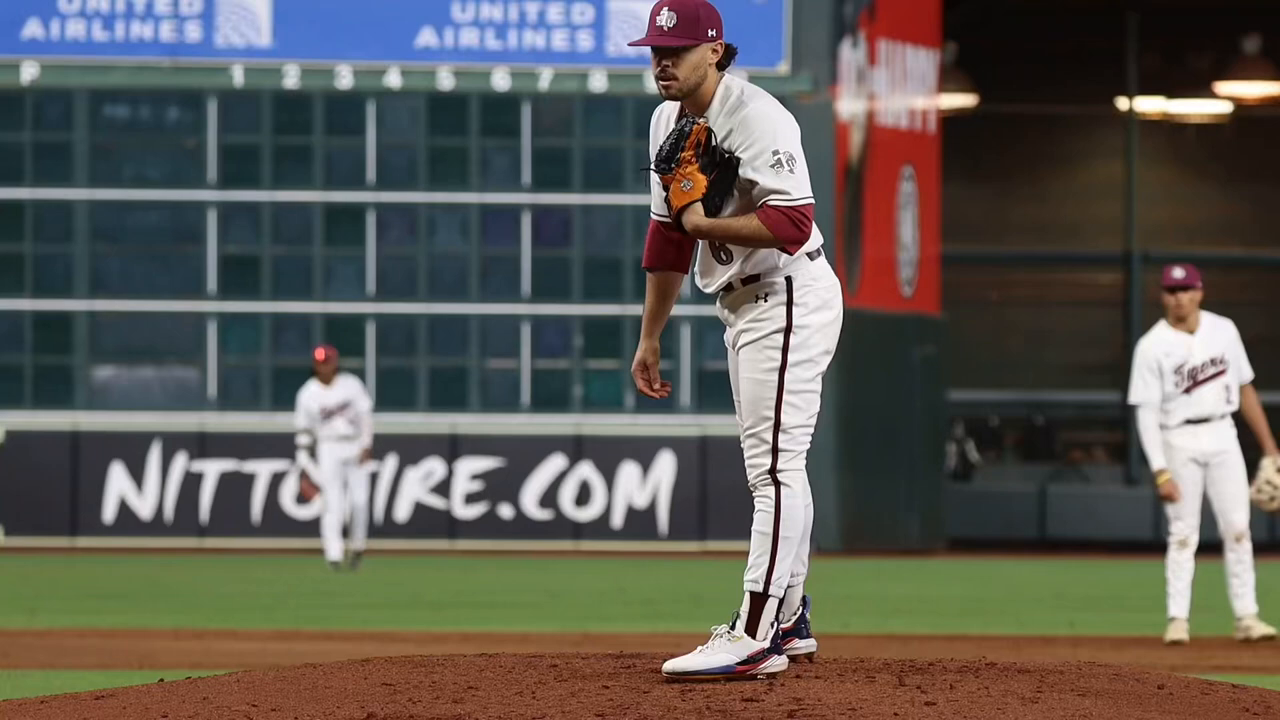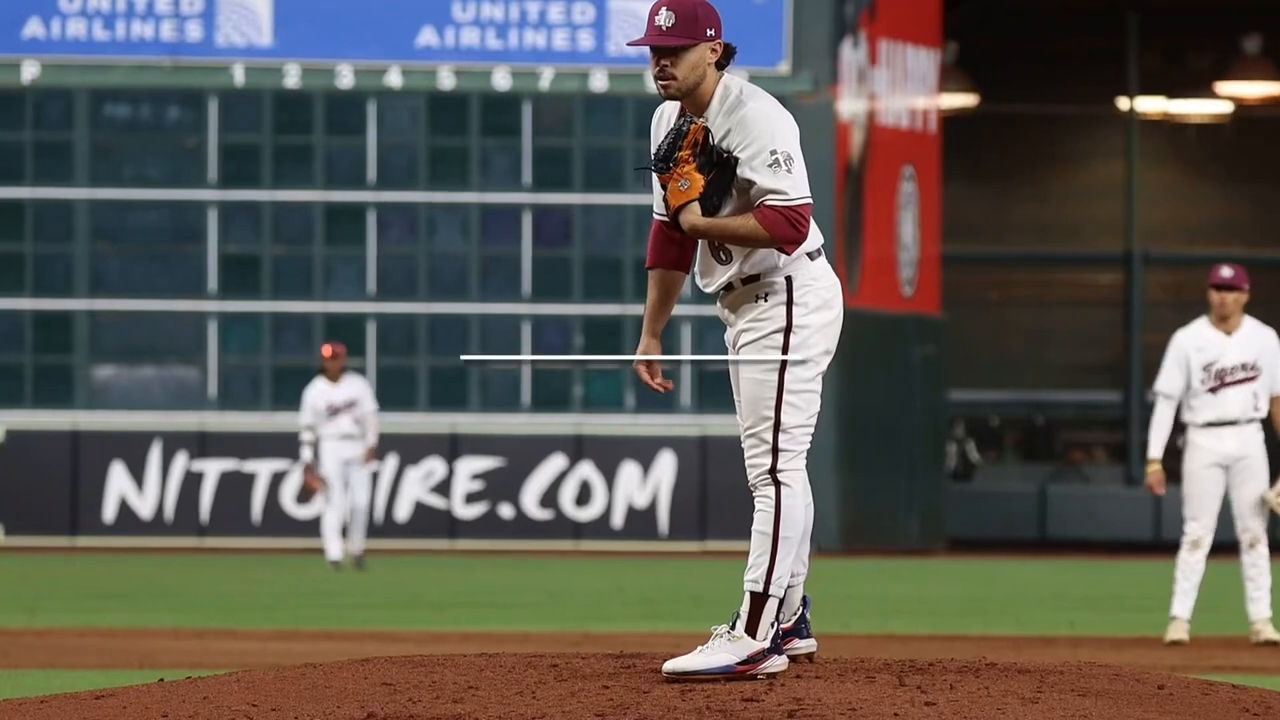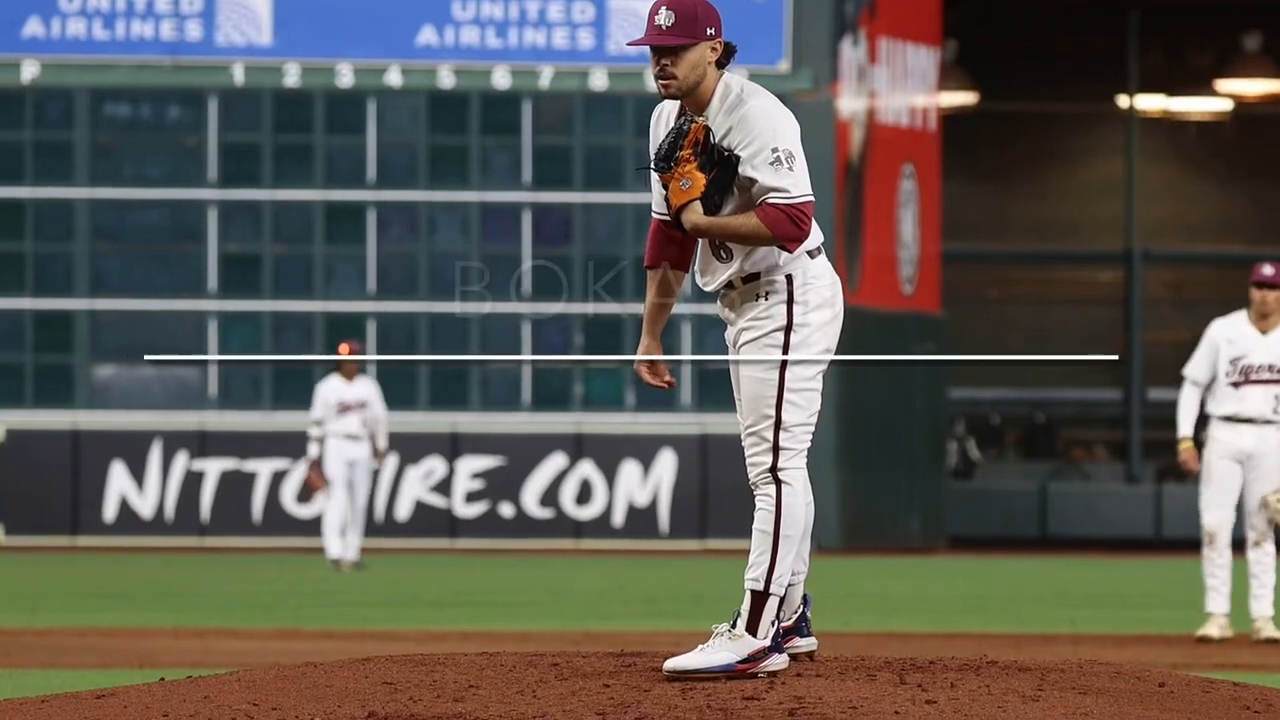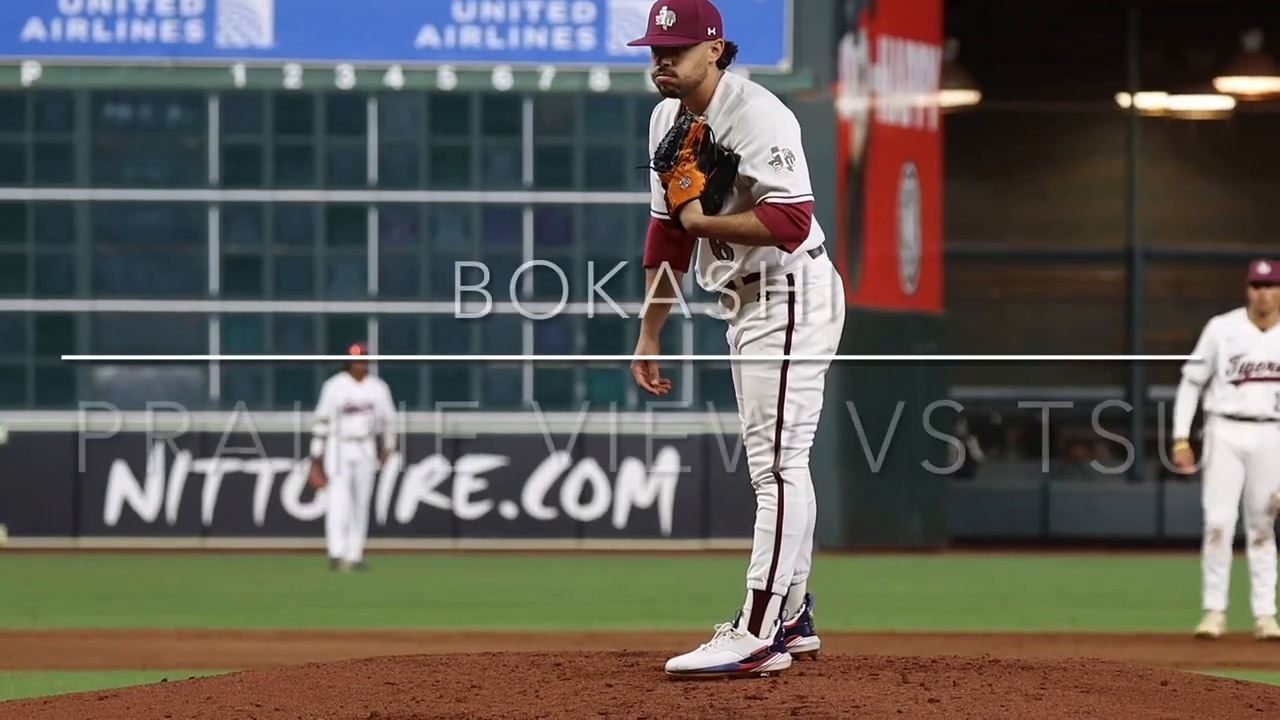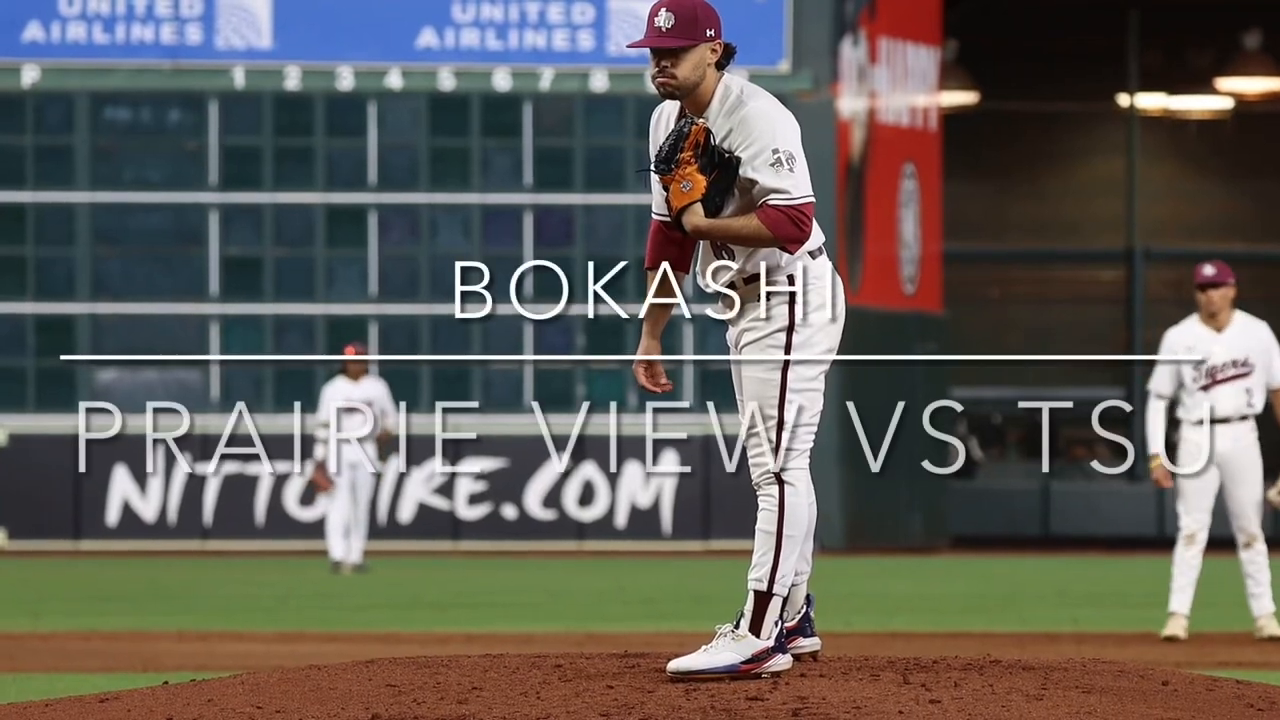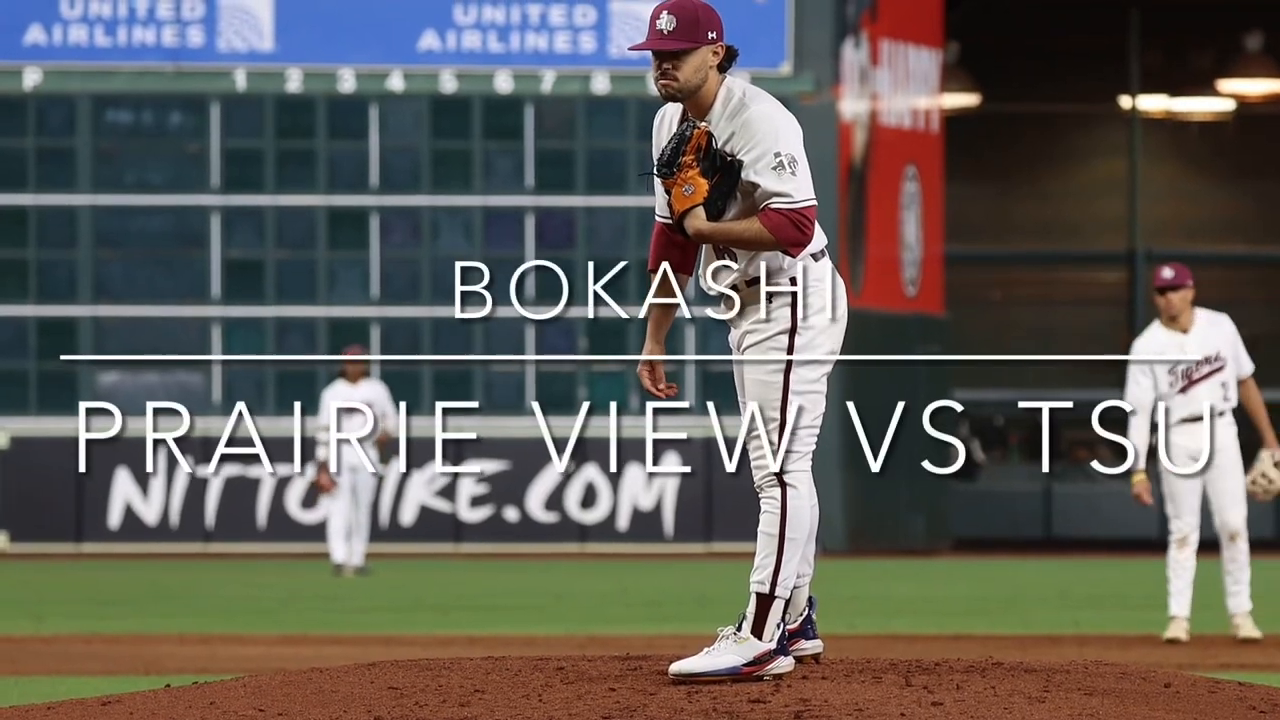
dt=0.4s
person 1, frame 1
left shoulder: (756, 117)
right shoulder: (667, 120)
left elbow: (793, 224)
right elbow: (667, 233)
left wrist: (703, 224)
right wrist: (649, 338)
left hip: (788, 299)
right hip: (742, 304)
left knee: (773, 467)
right knee: (771, 464)
left ankle: (756, 637)
right ankle: (788, 619)
person 1, frame 2
left shoulder: (754, 116)
right shoulder: (667, 120)
left elbow: (789, 224)
right elbow: (669, 233)
left wrist: (701, 223)
right wrist: (651, 334)
left hip: (788, 299)
right hip: (742, 303)
left knee: (773, 466)
right knee: (773, 465)
left ankle: (757, 637)
right ankle: (788, 620)
person 1, frame 3
left shoulder: (756, 114)
right shoulder: (666, 119)
left elbow: (791, 220)
right elbow: (667, 229)
left wrist: (701, 222)
right wrist: (651, 333)
left hip: (788, 297)
right hip: (741, 302)
left knee: (774, 464)
right knee: (773, 463)
left ankle: (756, 635)
right ankle: (788, 617)
person 1, frame 4
left shoulder: (756, 114)
right shoulder: (666, 118)
left elbow: (791, 221)
right elbow: (666, 231)
left wrist: (701, 221)
right wrist: (649, 334)
left hip: (790, 297)
right hip: (743, 300)
left knee: (776, 464)
right knee: (775, 463)
left ankle: (759, 635)
right ankle: (791, 617)
person 1, frame 5
left shoulder: (756, 116)
right shoulder: (666, 119)
left elbow: (792, 222)
right elbow: (667, 233)
left wrist: (701, 224)
right wrist: (650, 335)
left hip: (791, 299)
right hip: (743, 303)
left knee: (778, 465)
right knee: (776, 465)
left ankle: (760, 636)
right ankle: (792, 617)
person 1, frame 6
left shoulder: (758, 119)
right shoulder: (668, 123)
left elbow: (794, 226)
right elbow: (670, 237)
left wrist: (705, 228)
right wrist: (654, 338)
left hip: (793, 301)
right hip: (746, 306)
left knee: (780, 469)
right knee: (777, 468)
left ankle: (762, 638)
right ankle: (794, 621)
person 2, frame 1
left shoulder: (1224, 330)
right shoulder: (1151, 346)
left elbow: (1245, 388)
right elbow: (1146, 414)
right wrist: (1160, 471)
left hip: (1222, 436)
right hip: (1179, 442)
left knee: (1237, 526)
right knee: (1182, 533)
left ankle: (1247, 617)
right ankle: (1178, 620)
person 2, frame 2
right shoulder: (1187, 339)
right elbow: (1166, 400)
right wrist: (1154, 459)
left hip: (1249, 441)
right hip: (1204, 443)
right knee: (1196, 532)
right ankle: (1179, 619)
person 2, frame 3
right shoulder: (1222, 330)
right elbow: (1192, 385)
right wrist: (1185, 439)
right hip: (1223, 436)
right knee: (1215, 524)
right ankle: (1217, 614)
person 2, frame 4
right shoulder: (1220, 329)
right elbow: (1190, 384)
right wrist: (1180, 439)
right hip: (1223, 433)
right knee: (1218, 521)
right ankle: (1214, 610)
person 2, frame 5
right shoulder: (1178, 337)
right elbow: (1158, 399)
right wrist: (1156, 456)
left hip: (1241, 436)
right hip: (1195, 439)
right knee: (1191, 528)
right ankle: (1178, 615)
person 2, frame 6
left shoulder: (1221, 325)
right shoulder: (1146, 346)
left elbow: (1245, 382)
right elbow: (1138, 412)
right wrist: (1138, 471)
left hip: (1221, 432)
right hip: (1178, 439)
left knee: (1232, 525)
right knee: (1182, 530)
left ankle: (1241, 614)
right ankle: (1179, 618)
person 3, frame 1
left shoulder: (863, 44)
right shoulder: (846, 47)
left elbow: (865, 88)
right elbow: (844, 91)
left hip: (859, 122)
right hip: (849, 122)
left knee: (857, 191)
right knee: (848, 195)
left ankle: (854, 275)
right ankle: (849, 274)
person 3, frame 2
left shoulder: (864, 45)
right shoulder: (847, 47)
left elbow: (866, 87)
right elbow: (844, 90)
left hip: (860, 121)
right hip: (849, 121)
left knee: (857, 192)
right knee: (848, 195)
left ankle: (854, 275)
right ankle: (849, 274)
person 3, frame 3
left shoulder: (864, 42)
right shoulder: (846, 44)
left elbow: (865, 84)
right elbow: (844, 88)
left hip: (859, 119)
right hip: (849, 118)
left knee: (857, 194)
right knee: (848, 195)
left ankle: (855, 272)
right ankle: (849, 272)
person 3, frame 4
left shoulder: (865, 42)
right shoulder: (847, 44)
left elbow: (866, 85)
right elbow: (845, 88)
left hip: (860, 119)
right hip: (849, 119)
left knee: (858, 191)
right knee: (848, 192)
left ankle: (856, 272)
right ankle: (850, 272)
person 3, frame 5
left shoulder: (864, 42)
right shoulder: (846, 44)
left elbow: (866, 84)
right elbow: (844, 86)
left wrist: (861, 115)
left hip: (860, 119)
right hip: (849, 119)
left knee: (858, 194)
right knee: (848, 195)
left ankle: (857, 271)
right ankle: (850, 272)
person 3, frame 6
left shoulder: (865, 44)
right shoulder: (848, 46)
left elbow: (867, 87)
right elbow: (846, 90)
left hip: (861, 121)
right hip: (850, 122)
left knee: (860, 195)
right knee: (850, 196)
left ankle: (858, 273)
right ankle: (853, 272)
person 4, frame 1
left shoulder: (352, 383)
right shoulder: (306, 394)
left elbow: (365, 414)
right elbow: (302, 430)
left wrist: (366, 446)
right wrist: (303, 465)
left hip: (355, 448)
right hip: (328, 450)
left knee: (360, 500)
right knee: (332, 504)
left ankle: (357, 547)
right ankle: (334, 557)
person 4, frame 2
left shoulder: (358, 382)
right shoulder: (313, 391)
left elbow: (370, 414)
right elbow: (307, 427)
left wrist: (372, 445)
right wrist: (308, 462)
left hip: (358, 448)
right hip: (331, 448)
left knee: (361, 502)
right knee: (333, 503)
left ankle: (356, 551)
right ankle: (334, 557)
person 4, frame 3
left shoulder: (370, 385)
right shoulder: (326, 386)
left elbow: (380, 418)
right elbow: (316, 423)
left wrist: (381, 449)
right wrist: (314, 458)
left hip: (363, 450)
right hip: (336, 448)
left knee: (359, 504)
right knee: (336, 501)
left ankle: (352, 555)
right ankle: (335, 556)
person 4, frame 4
left shoulder: (379, 387)
right shoulder: (334, 385)
left elbow: (389, 418)
right elbow: (321, 421)
left wrist: (388, 448)
right wrist: (316, 456)
left hip: (365, 450)
right hip: (338, 447)
left knee: (361, 504)
right knee: (338, 500)
left ankle: (354, 556)
right ankle: (337, 554)
person 4, frame 5
left shoulder: (377, 385)
right shoulder: (332, 388)
left elbow: (390, 413)
right elbow: (323, 424)
left wrist: (386, 431)
right wrist: (319, 460)
left hip: (366, 451)
right hip: (338, 449)
left knee: (362, 505)
right knee: (338, 503)
left ankle: (356, 557)
right ankle: (338, 558)
person 4, frame 6
left shoulder: (377, 388)
right shoulder: (331, 391)
left elbow: (391, 417)
right elbow: (323, 428)
left wrist: (386, 434)
right wrist: (322, 463)
left hip: (367, 453)
right hip: (339, 452)
left knee: (363, 508)
right knee: (338, 507)
left ankle: (357, 560)
right ankle: (339, 561)
